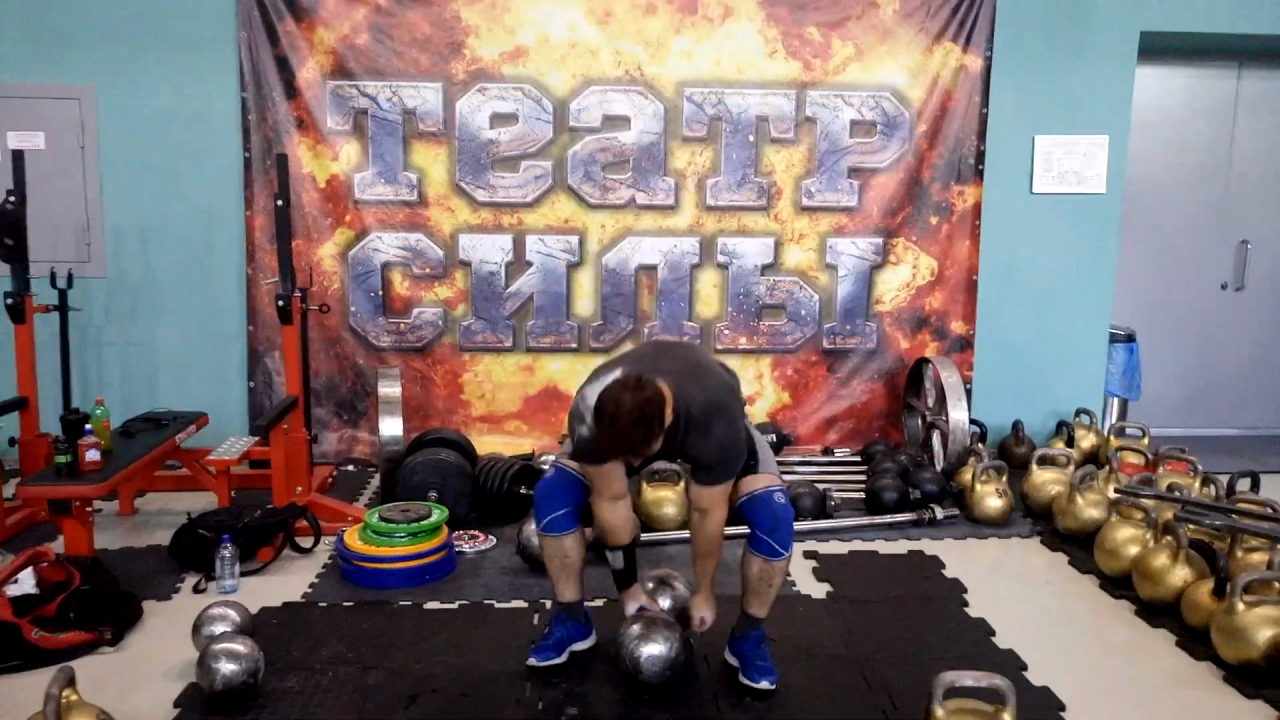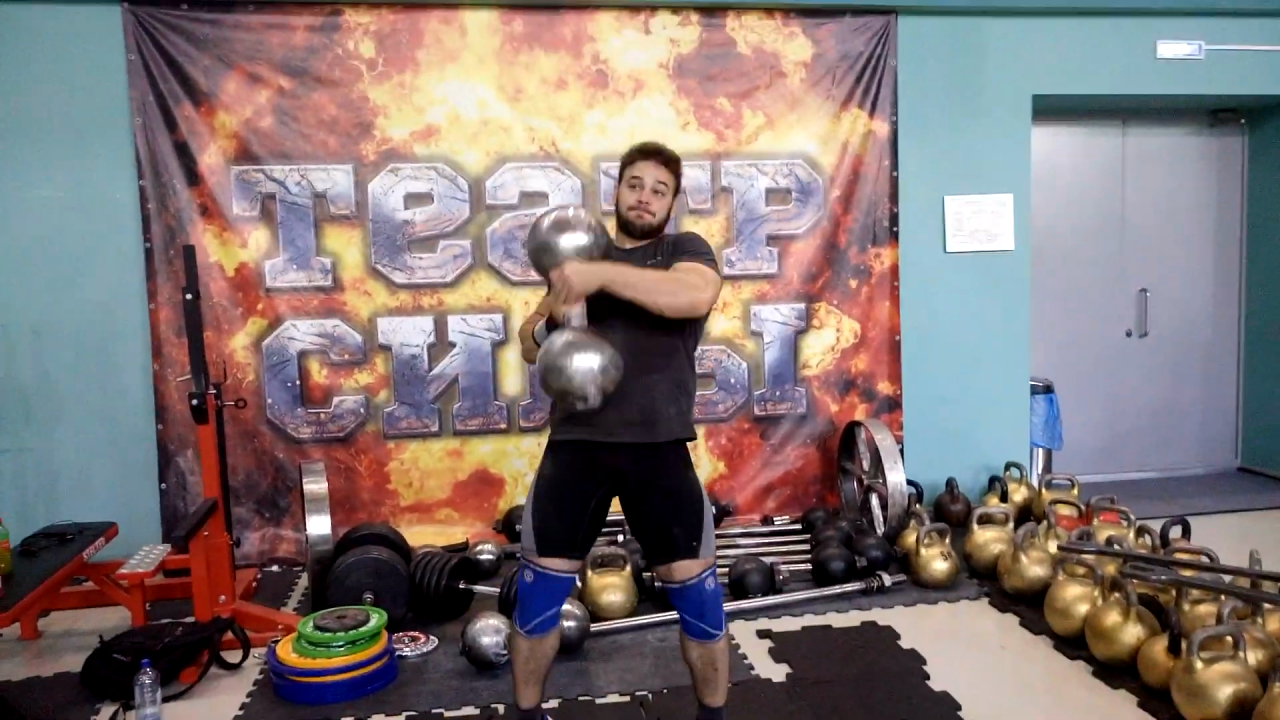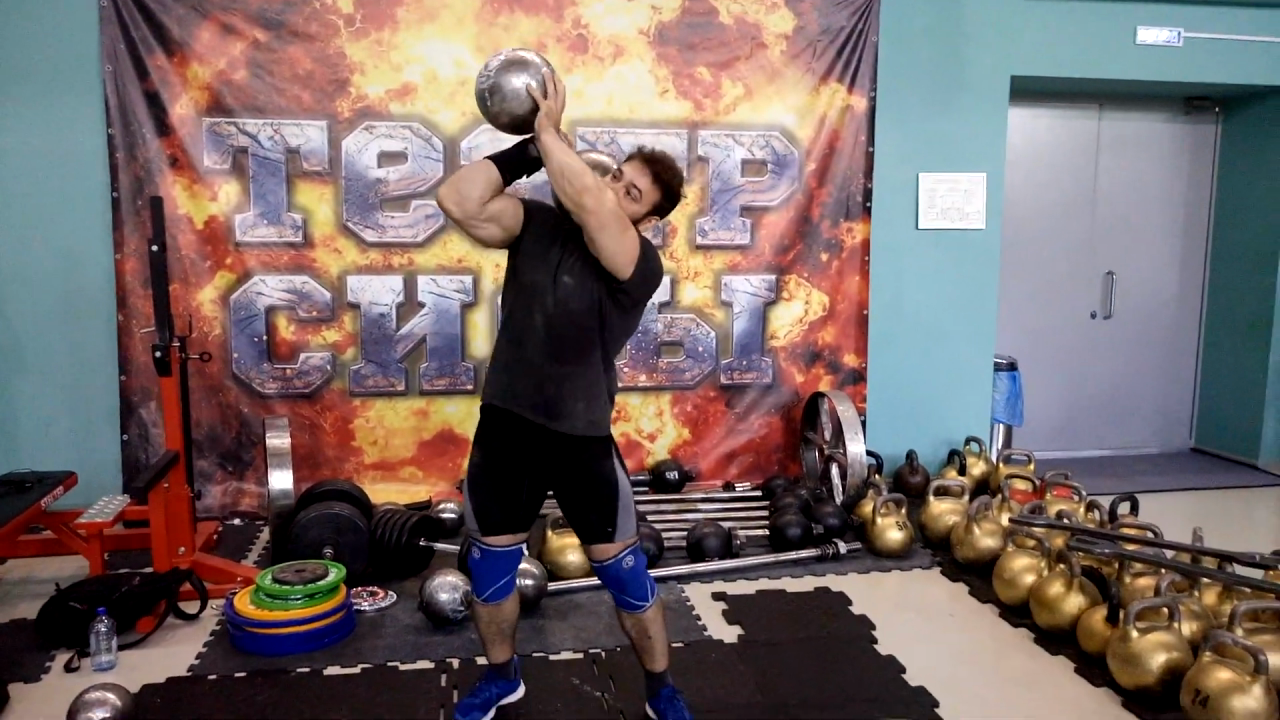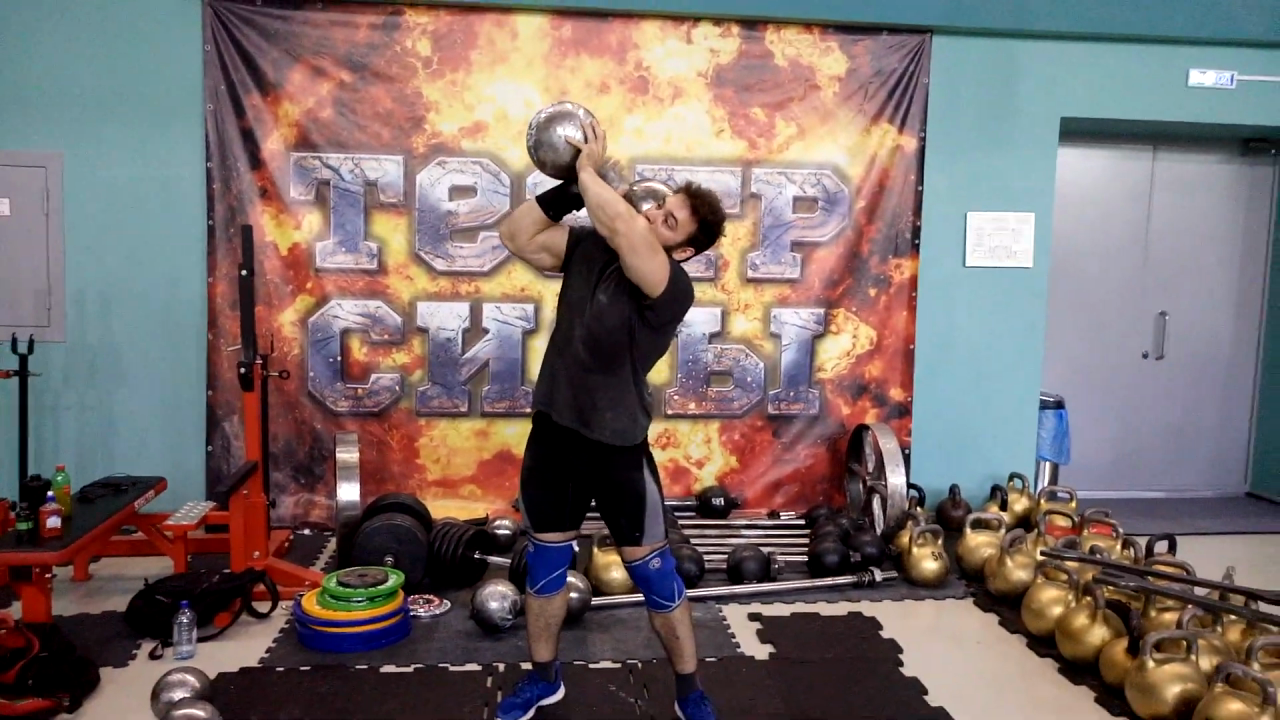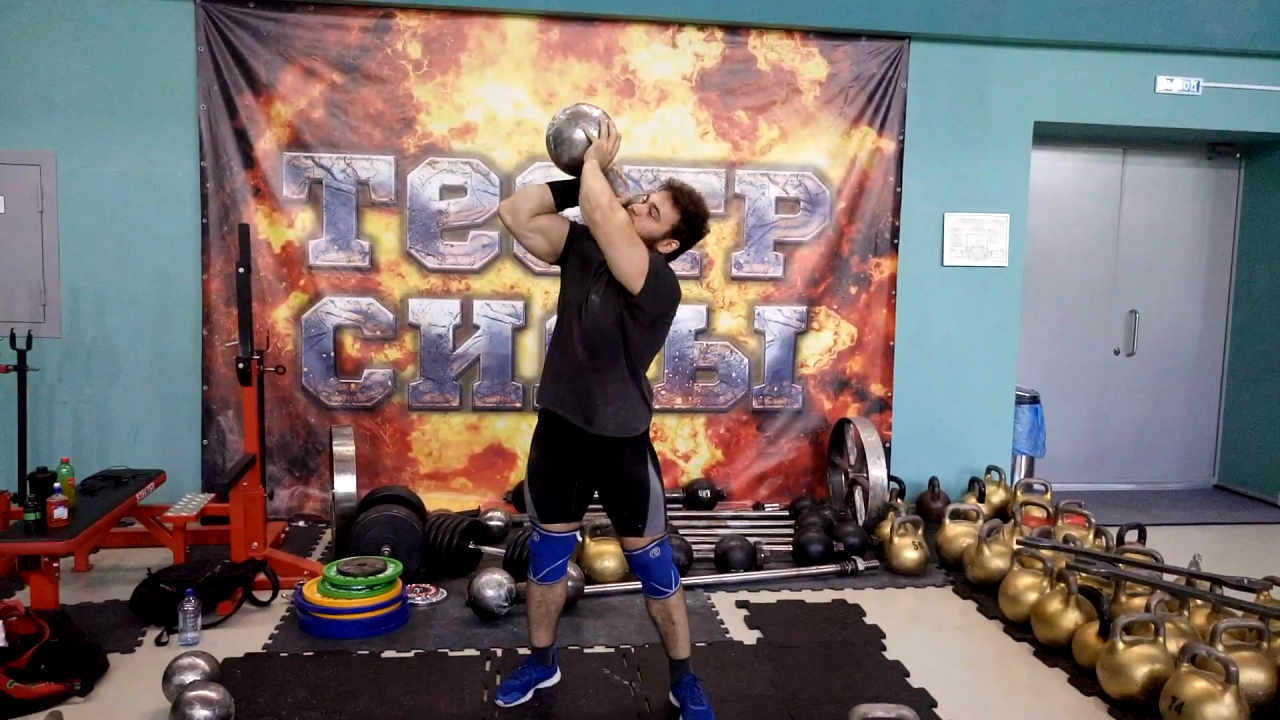
dt=1s
person 1, frame 1
left shoulder: (713, 423)
right shoulder: (592, 416)
left elbow: (708, 514)
right elbow: (610, 501)
left wrist: (704, 594)
right wrist: (629, 584)
left hip: (703, 426)
left knee: (771, 513)
right knee: (555, 492)
left ankle: (749, 634)
right ankle: (570, 617)
person 1, frame 2
left shoulder: (687, 251)
right shoulder: (574, 256)
left elbow: (694, 295)
right elbow: (529, 344)
left wrist: (601, 274)
right wrist: (550, 316)
left hip: (658, 444)
right hip: (575, 439)
left knee: (694, 586)
right knee: (541, 586)
person 1, frame 3
left shoulder: (640, 264)
right shoulder: (536, 226)
left elbow: (590, 205)
right elbow: (457, 201)
left wrist: (548, 131)
right wrist: (526, 149)
left hip: (580, 435)
right hip: (505, 425)
left knee: (621, 570)
right knee: (490, 566)
person 1, frame 4
left shoulder: (672, 286)
right shoulder: (587, 248)
left elbow: (622, 227)
right elbow: (515, 235)
left wrist: (589, 170)
right wrist: (571, 187)
left hip: (616, 443)
right hip: (554, 432)
left knee: (651, 569)
right knee: (546, 562)
person 1, frame 5
left shoulder: (659, 284)
right shoulder: (582, 249)
left elbow: (603, 218)
right elbow: (514, 211)
left wrist: (594, 160)
right wrist: (582, 182)
left hip: (620, 439)
right hip: (559, 428)
left knee: (649, 560)
right knee: (548, 552)
right ankle: (541, 661)
